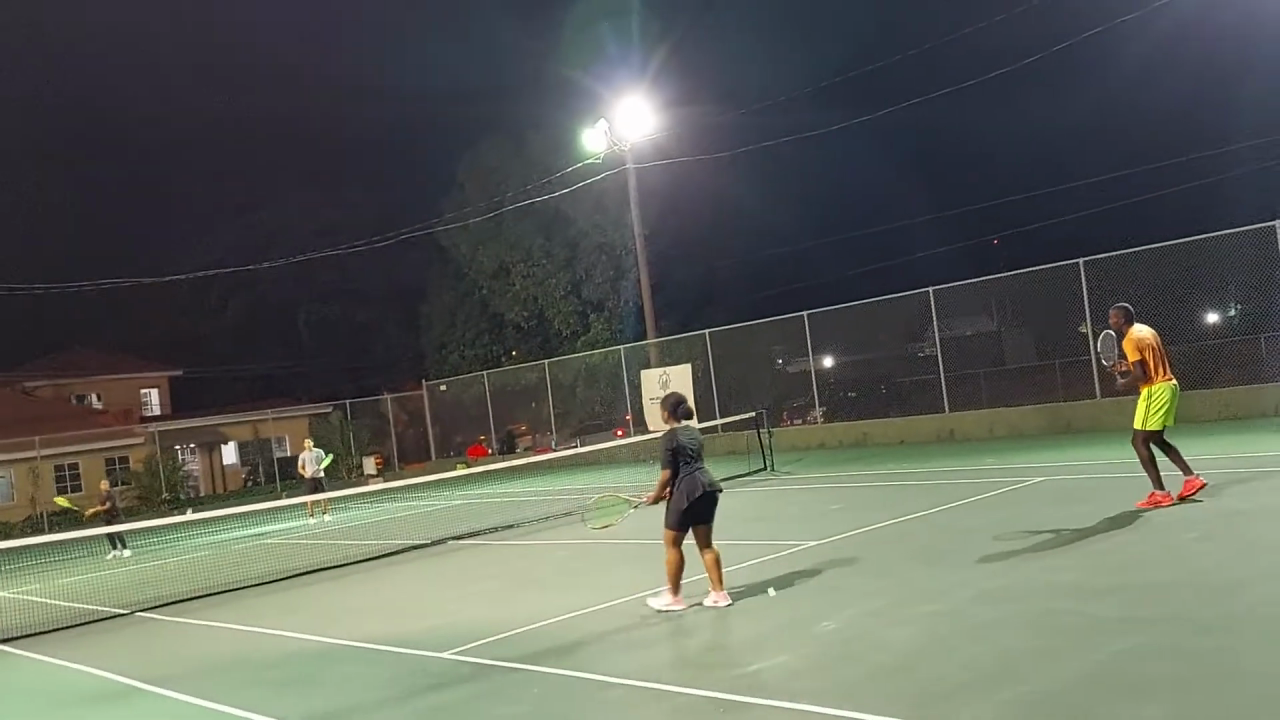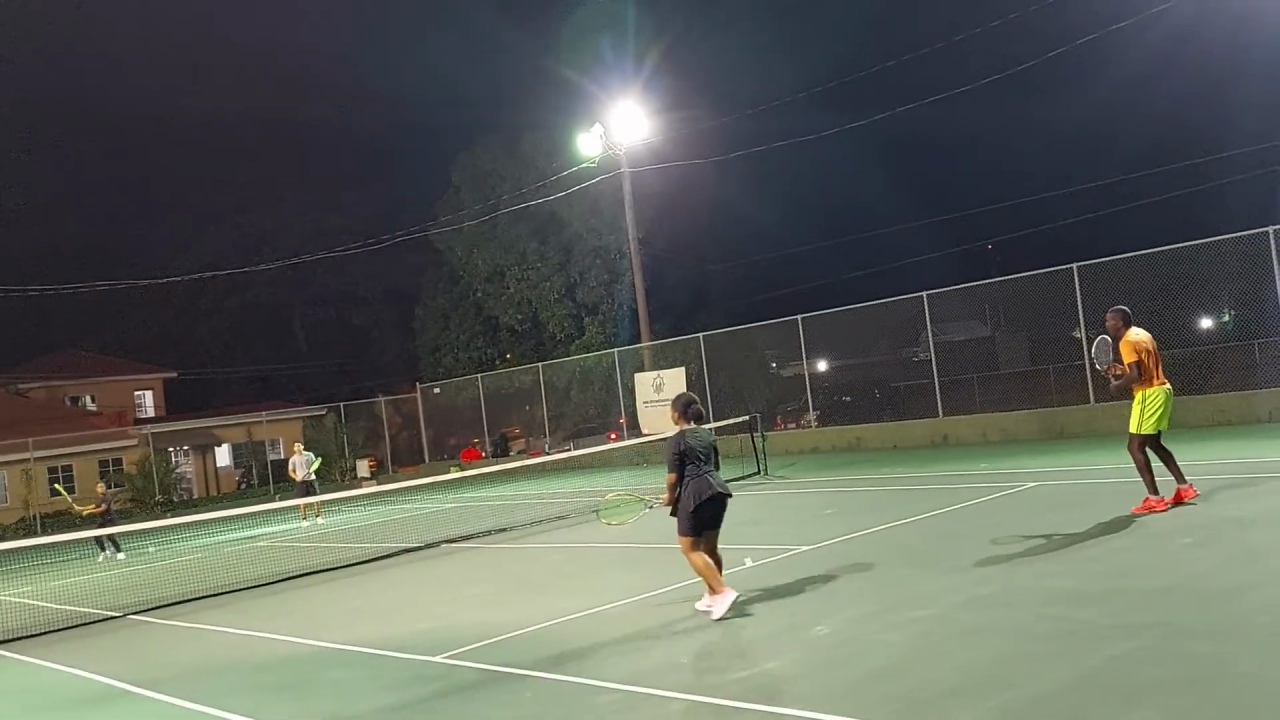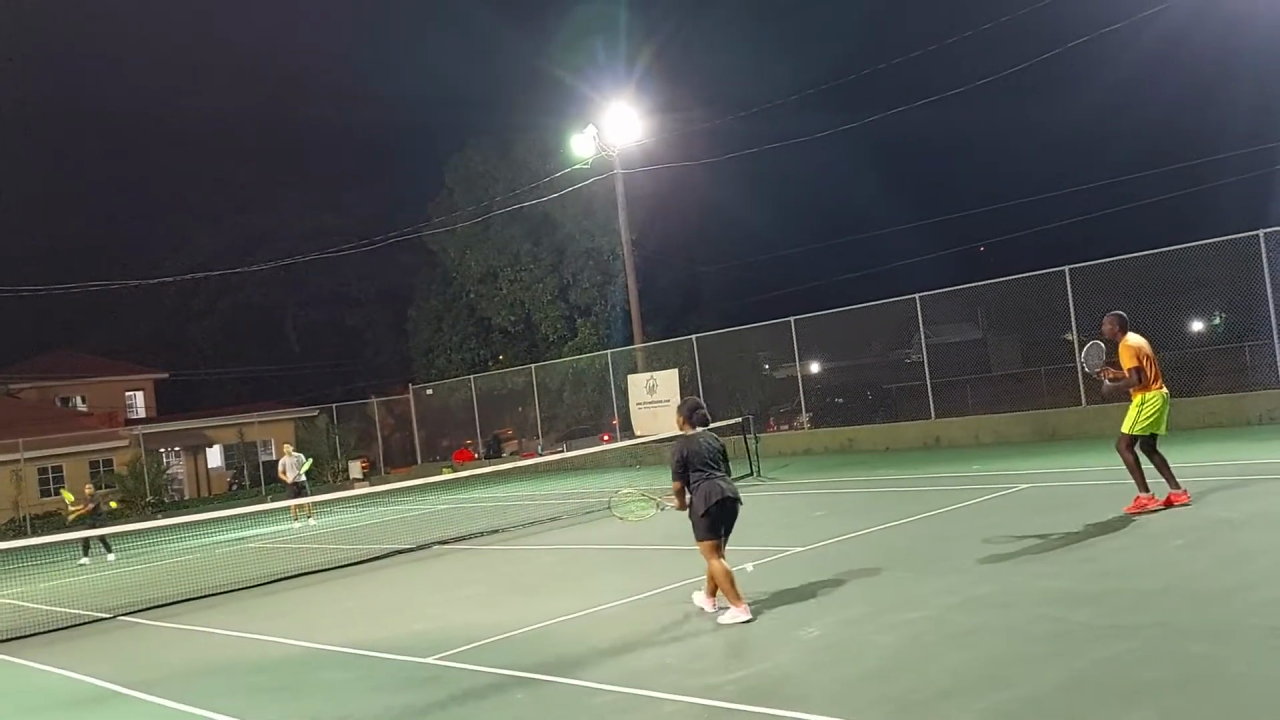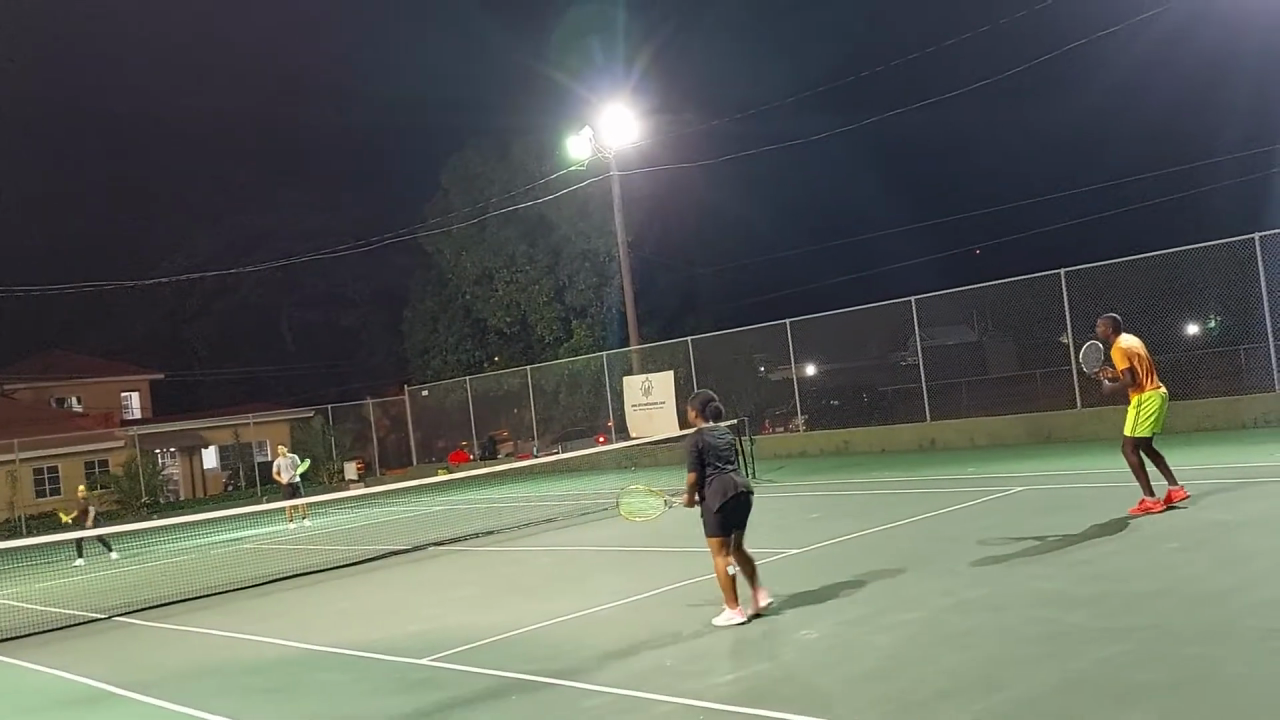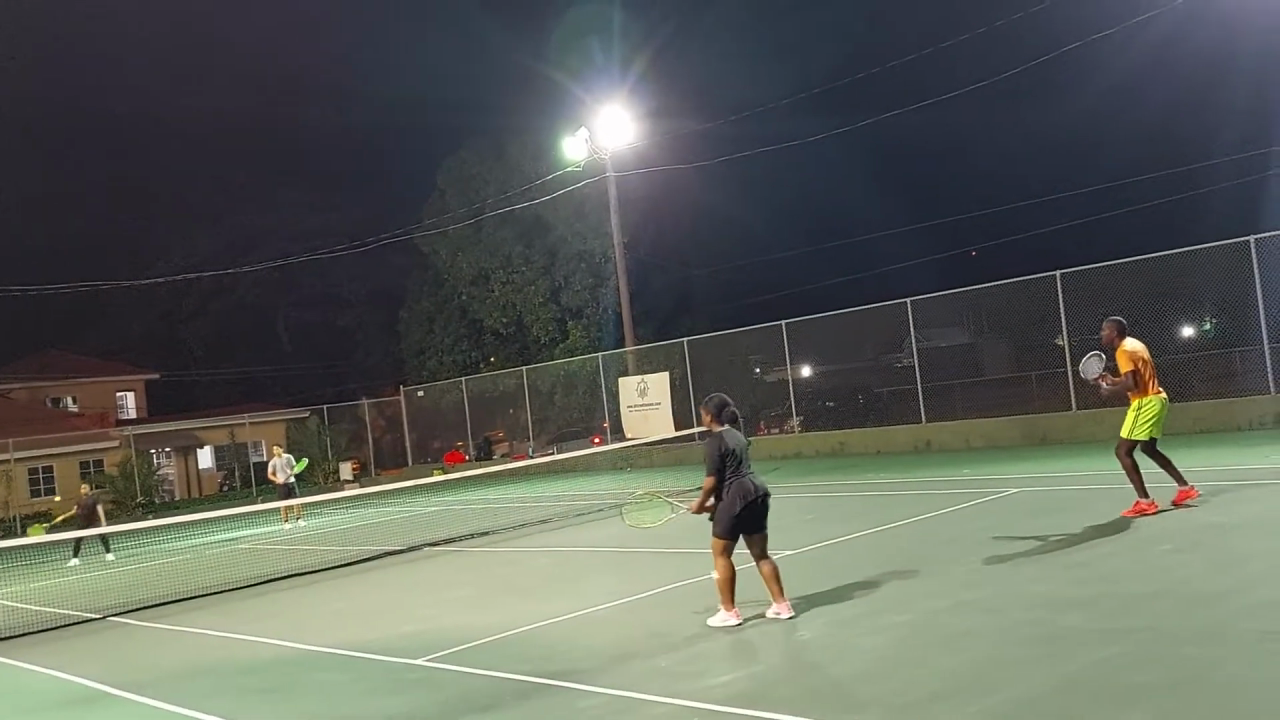
dt=0.2s
person 1, frame 1
left shoulder: (670, 438)
right shoulder: (694, 432)
left elbow: (667, 474)
left wrist: (656, 495)
right wrist: (670, 491)
left hip: (686, 494)
right hip: (707, 488)
left knee: (672, 545)
right knee: (706, 545)
left ankle: (673, 596)
right ankle: (719, 594)
person 1, frame 2
left shoulder: (678, 440)
right shoulder: (707, 435)
left elbow: (673, 477)
left wrist: (670, 498)
left hip: (696, 496)
right hip: (718, 491)
left knee: (691, 551)
right knee: (709, 548)
left ankle: (723, 593)
right ankle: (712, 597)
person 1, frame 3
left shoulder: (681, 445)
right shoulder: (714, 439)
left elbow: (678, 484)
left wrist: (681, 502)
left hip: (707, 501)
right hip: (729, 495)
left knee: (713, 557)
right knee: (716, 552)
left ankle: (739, 607)
right ankle: (709, 597)
person 1, frame 4
left shoulder: (696, 438)
right shoulder: (725, 432)
left elbow: (693, 476)
left wrist: (690, 498)
right wrist: (700, 495)
left hip: (719, 496)
right hip: (741, 490)
left knee: (721, 554)
right knee: (736, 548)
left ankle: (734, 610)
right ankle: (760, 595)
person 1, frame 5
left shoulder: (714, 441)
right shoulder: (736, 435)
left elbow: (712, 481)
left wrist: (700, 504)
right wrist: (715, 503)
left hip: (736, 500)
right hip: (756, 495)
left knee: (721, 555)
right knee: (760, 553)
left ankle: (729, 612)
right ankle: (781, 605)
person 2, frame 1
left shoulder: (1130, 340)
right shoulder: (1146, 330)
left elbow: (1141, 374)
left wrist: (1124, 384)
right wrist: (1129, 367)
left hip: (1155, 391)
right hip: (1168, 386)
left knee: (1140, 442)
right knee: (1156, 439)
left ankle: (1160, 494)
right ankle: (1191, 478)
person 2, frame 2
left shoulder: (1127, 341)
right shoulder: (1141, 334)
left elbow: (1137, 375)
left wrist: (1118, 386)
right wrist: (1123, 371)
left hip: (1149, 395)
right hip: (1161, 391)
left knee: (1136, 446)
right knee: (1154, 444)
left ankle: (1154, 498)
right ankle: (1185, 487)
person 2, frame 3
left shoulder: (1126, 346)
right shoulder: (1136, 339)
left elbow: (1137, 380)
left wrist: (1113, 387)
right wrist: (1116, 374)
left hip: (1147, 398)
right hip: (1158, 395)
left knee: (1123, 445)
right knee: (1148, 446)
left ankle: (1145, 496)
right ankle: (1177, 492)
person 2, frame 4
left shoulder: (1119, 348)
right shoulder: (1131, 340)
left elbow: (1130, 381)
left wrist: (1111, 388)
right wrist: (1114, 374)
left hip: (1145, 398)
right hip: (1156, 394)
left knee: (1129, 448)
right knee: (1144, 445)
left ankle: (1151, 500)
right ankle: (1175, 488)
person 2, frame 5
left shoulder: (1123, 351)
right shoulder: (1134, 344)
left elbow: (1131, 384)
left wrist: (1111, 391)
right wrist: (1114, 381)
left hip: (1145, 403)
right hip: (1155, 400)
left knee: (1122, 451)
right knee: (1149, 449)
left ankle: (1145, 501)
right ankle: (1186, 488)
